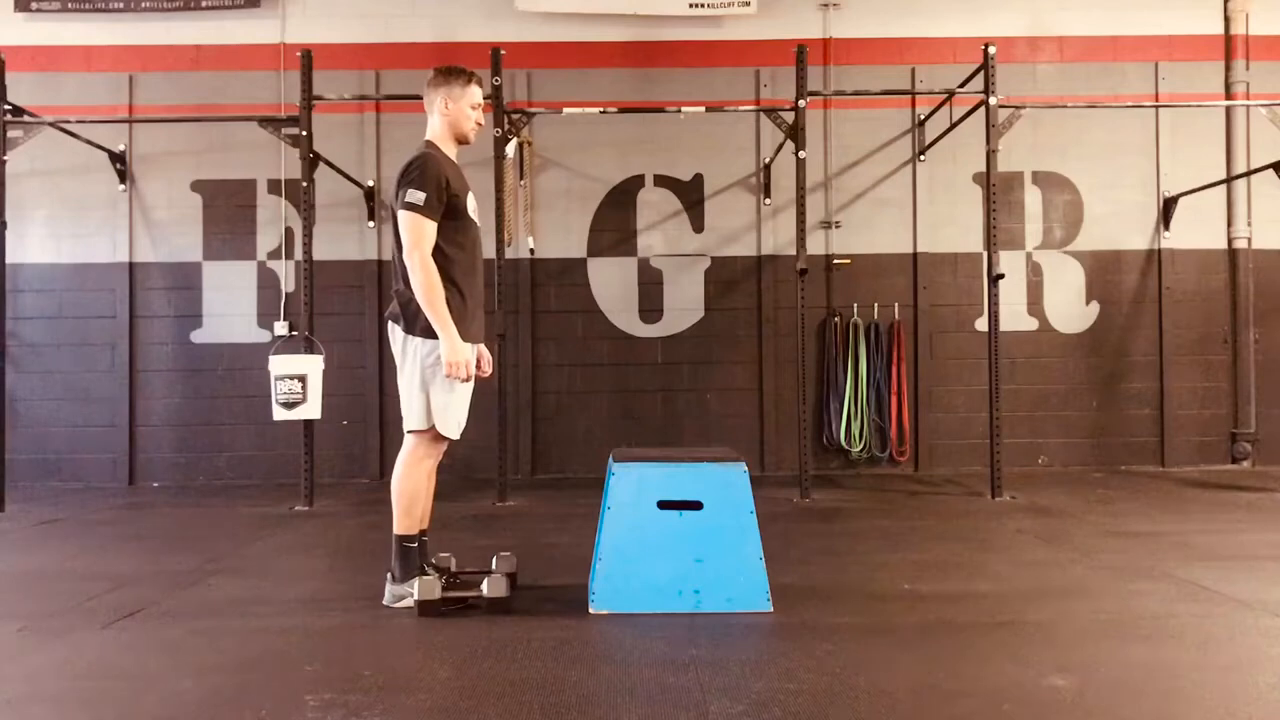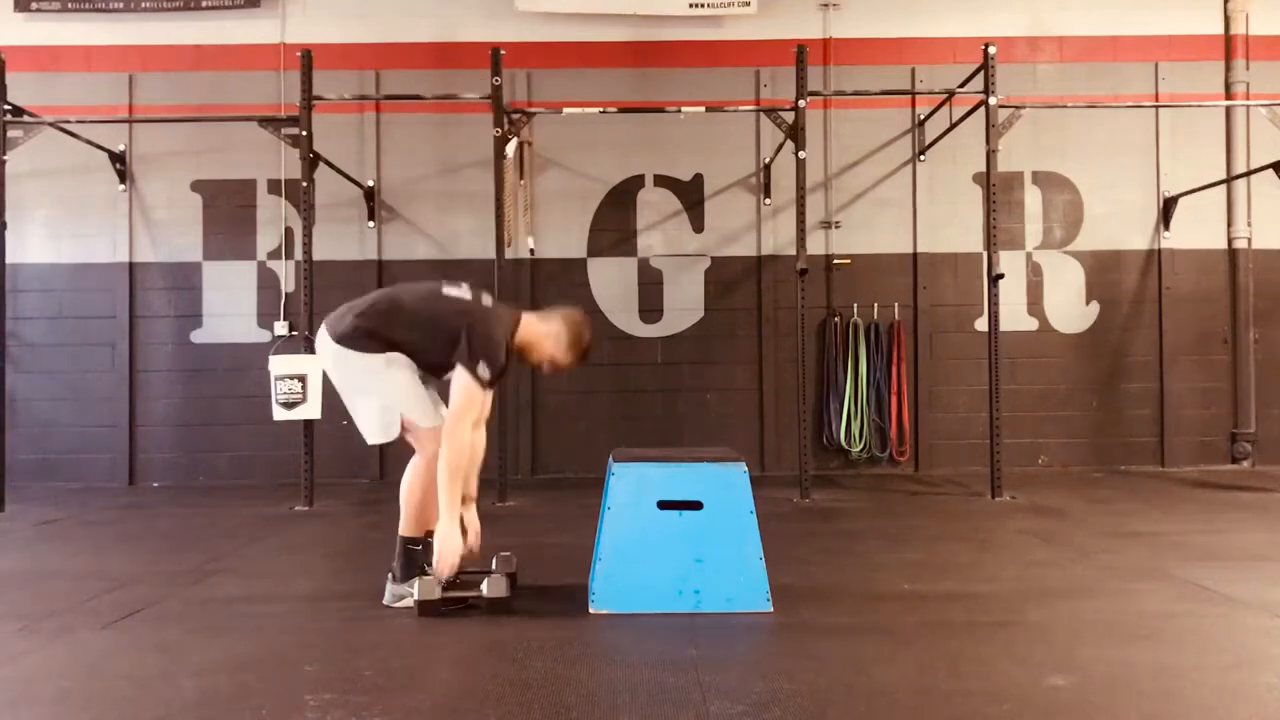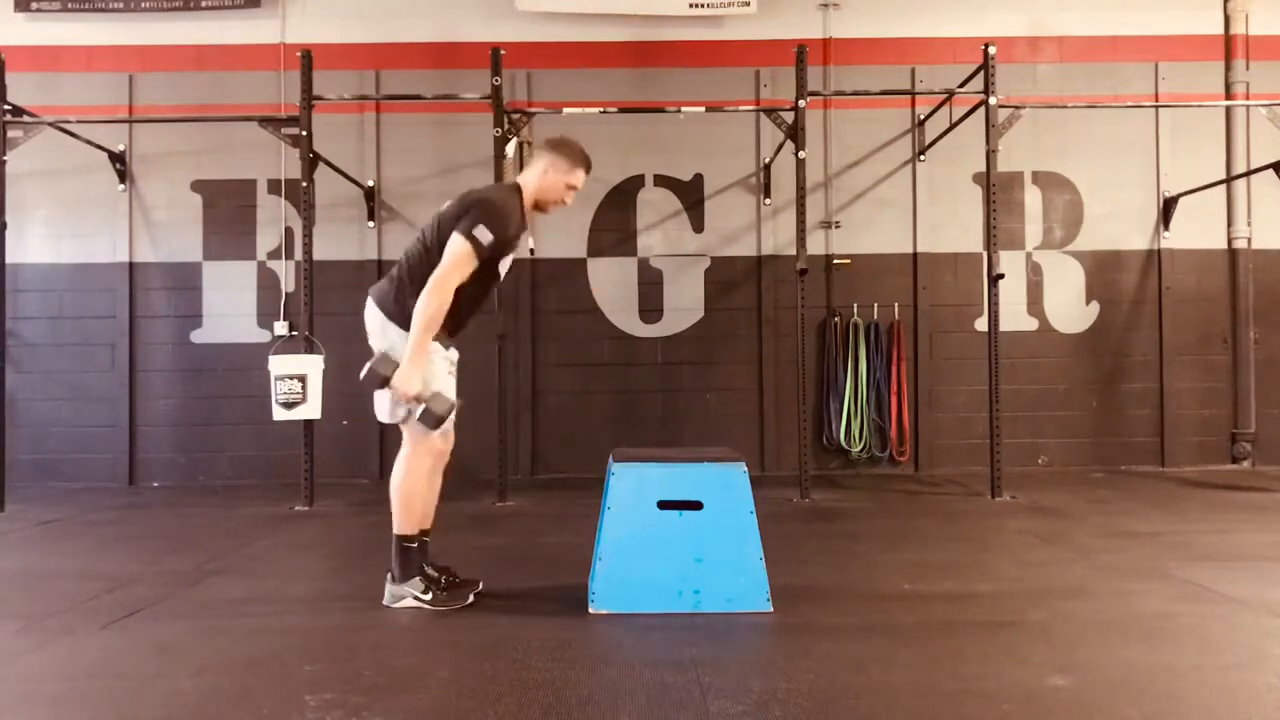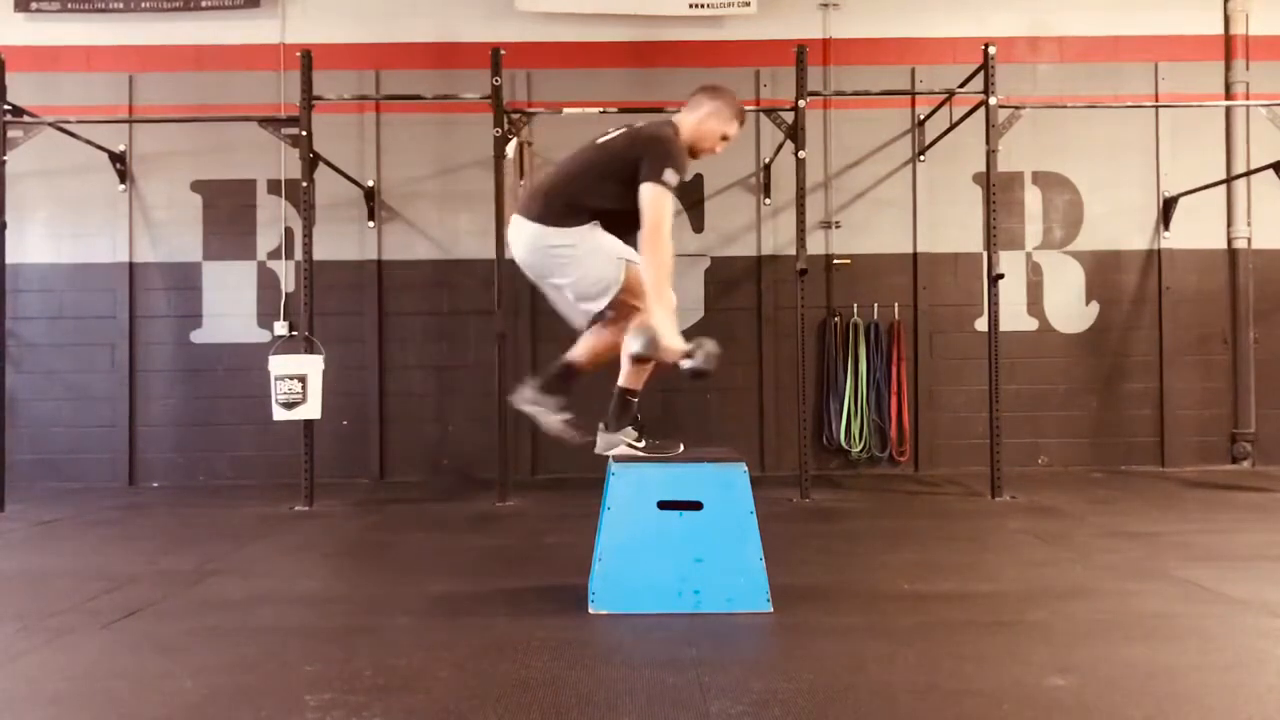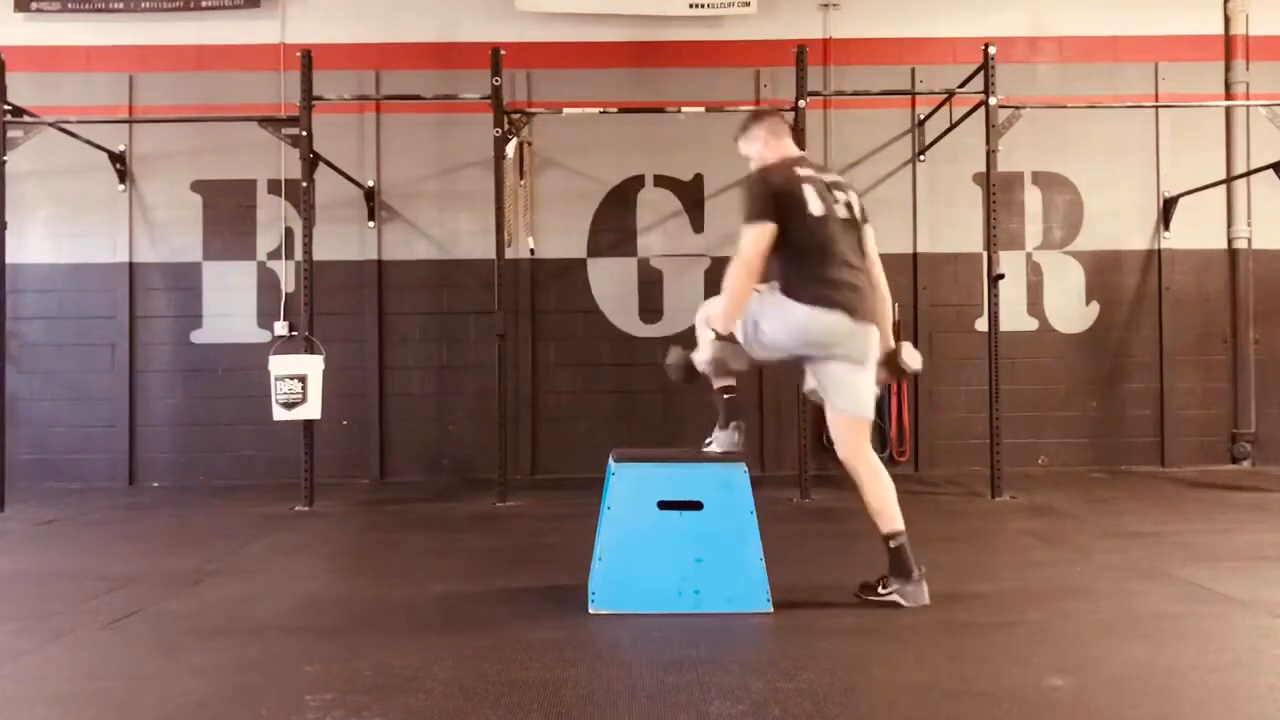
dt=1s
person 1, frame 1
left shoulder: (449, 172)
right shoulder: (425, 169)
right elbow: (417, 258)
left wrist: (473, 338)
right wrist: (448, 337)
left hip: (452, 334)
right hip: (432, 334)
left knee: (432, 444)
right knee: (424, 443)
left ankle: (418, 564)
right ankle: (403, 575)
person 1, frame 2
left shoulder: (501, 336)
right shoulder: (489, 340)
left elbow: (474, 428)
right elbow: (458, 432)
left wrist: (468, 504)
right wrist: (447, 521)
left hip: (362, 341)
right hip: (355, 343)
left knee: (435, 441)
right knee: (434, 442)
left ankle: (421, 563)
right ankle: (407, 578)
person 1, frame 3
left shoulder: (506, 212)
right shoulder: (496, 212)
right elbow: (441, 284)
left wrist: (424, 355)
right wrist: (413, 364)
left hip: (417, 324)
right hip: (405, 320)
left knee: (435, 441)
right knee: (427, 443)
left ankle: (416, 566)
right ankle: (405, 577)
person 1, frame 4
left shoulder: (647, 139)
right shoulder: (664, 148)
left elbow: (632, 229)
right elbow: (655, 239)
right wrist: (666, 326)
left hip: (533, 229)
right hip: (555, 230)
left knee: (624, 313)
right knee: (654, 305)
left ankle: (547, 388)
right ankle: (619, 427)
person 1, frame 5
left shoulder: (766, 181)
right shoulder: (840, 185)
left elbow: (749, 262)
right elbow: (873, 267)
left wrist: (718, 337)
right wrist: (887, 342)
left hip: (805, 312)
right hip: (858, 324)
left knee: (712, 314)
right knee: (856, 452)
left ankle: (728, 426)
right ankle: (906, 575)
